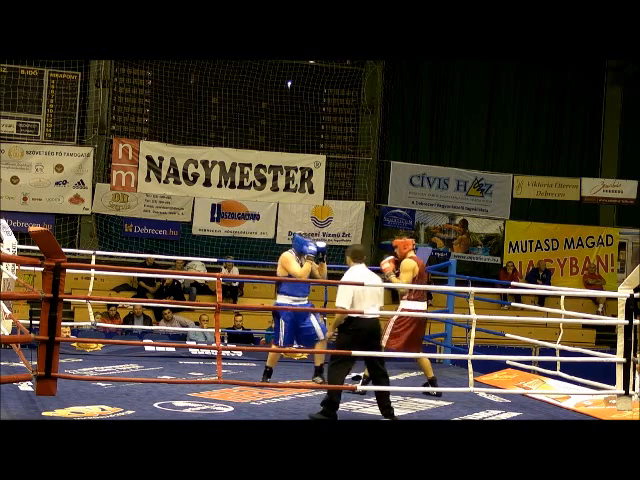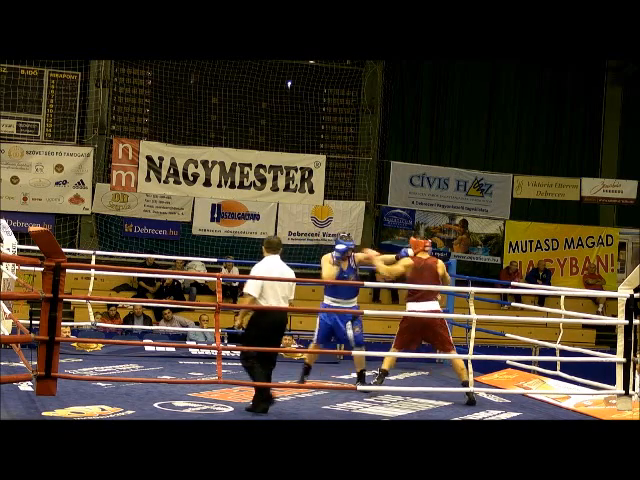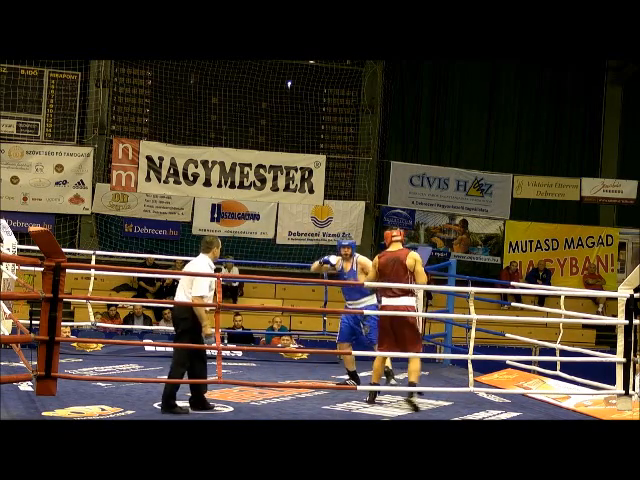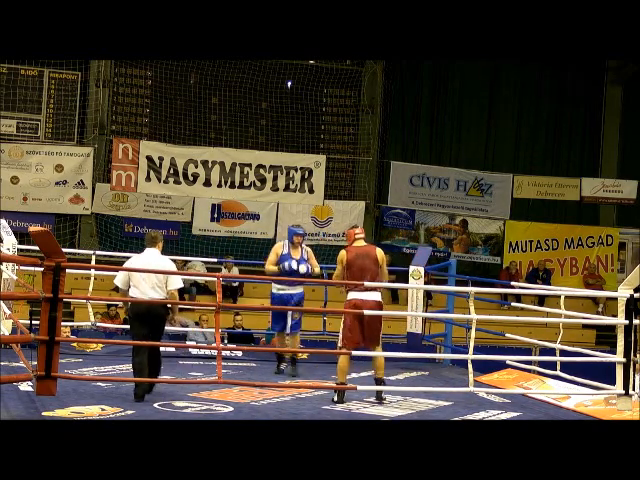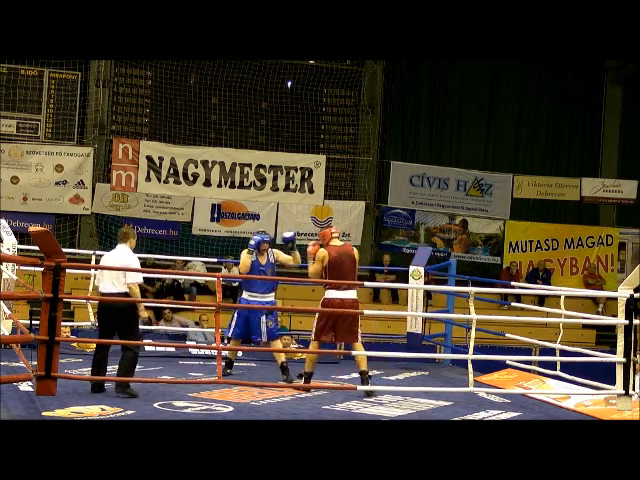
dt=1s
person 1, frame 1
left shoulder: (348, 278)
right shoulder: (375, 278)
left elbow: (342, 310)
left wrist: (331, 329)
left hip: (354, 326)
right hip: (373, 324)
left knee: (337, 366)
right knee: (378, 369)
left ankle: (329, 410)
right ankle: (387, 410)
person 1, frame 2
left shoulder: (260, 268)
right shoulder: (288, 270)
left elbow: (250, 298)
right elbow: (289, 300)
left wrist: (240, 317)
left hip: (262, 316)
right hip: (280, 317)
left knee: (249, 358)
right knee: (267, 360)
left ankle: (265, 395)
right ankle: (260, 401)
person 1, frame 3
left shoulder: (194, 264)
right shoulder: (204, 269)
right elbow: (197, 300)
right wrist: (206, 325)
left hip: (181, 311)
right hip: (187, 314)
left knee: (197, 357)
right knee: (182, 358)
left ankle: (198, 399)
right ankle: (168, 402)
person 1, frame 4
left shoulder: (132, 261)
right shoulder: (167, 263)
left elbow: (121, 288)
right elbow: (173, 293)
left wrist: (126, 305)
right wrist: (174, 312)
left hip: (137, 307)
right hip: (158, 307)
left knee: (139, 349)
right knee: (153, 346)
left ankle: (140, 389)
right ankle: (149, 384)
person 1, frame 5
left shoulder: (106, 256)
right shoulder: (130, 257)
left elbow: (99, 284)
right elbow: (133, 286)
right wrist: (141, 309)
left hip: (105, 301)
right hip: (123, 302)
left knee: (103, 343)
right knee: (131, 344)
left ankle: (97, 384)
right ankle: (122, 383)
person 2, frame 1
left shoulder: (407, 263)
right shoulder: (419, 262)
left elbow: (403, 287)
left wrist: (389, 273)
right wrist: (396, 268)
left hip: (408, 309)
right hip: (421, 310)
left knee: (382, 345)
right knee: (416, 350)
left ankle: (364, 382)
right ankle: (433, 385)
person 2, frame 2
left shoulder: (408, 262)
right shoulder: (438, 263)
left elbow: (386, 273)
right elbow: (446, 283)
left wrist: (377, 260)
left hip: (413, 311)
right hip: (433, 311)
left knee: (396, 349)
right knee: (450, 351)
left ankle: (380, 379)
right ankle: (468, 389)
person 2, frame 3
left shoulder: (378, 259)
right shoulder: (412, 256)
left elbow: (368, 284)
right elbow: (422, 282)
left hip: (386, 307)
right hip: (407, 307)
left knee: (383, 352)
right knee: (414, 351)
left ankle: (372, 393)
right ankle: (411, 392)
person 2, frame 4
left shoulder: (344, 253)
right shoulder: (378, 252)
left elbow: (336, 280)
right elbow: (384, 280)
left hip: (354, 301)
right hip: (374, 301)
left knee: (346, 348)
right knee: (376, 346)
left ankle: (340, 392)
right ankle: (379, 388)
person 2, frame 5
left shoulder: (323, 252)
right shoulder: (353, 250)
left elbow: (313, 276)
left wrist: (310, 256)
left hip: (331, 299)
right hip: (351, 299)
left knee: (315, 340)
right knee: (355, 341)
left ankle: (306, 380)
right ankle: (365, 379)
person 3, frame 1
left shoulder: (306, 257)
right shoulder: (287, 256)
left elbow: (321, 276)
right elbow: (301, 275)
left wrist: (322, 258)
right wrist: (309, 257)
left hip: (303, 305)
right hip: (286, 306)
left knee: (321, 336)
right knee: (280, 343)
left ankle: (318, 374)
right ankle: (266, 375)
person 3, frame 2
left shoulder: (355, 256)
right shoulder: (327, 259)
right elbow: (327, 280)
right wrist: (336, 260)
left hip: (350, 308)
right hip: (329, 307)
left knee: (357, 344)
right knee: (318, 343)
left ankle: (361, 380)
right ankle: (305, 372)
person 3, frame 3
left shoulder: (362, 261)
right shoulder: (337, 262)
right elbow: (314, 269)
right wrist: (323, 261)
left hip: (367, 308)
right hip: (350, 309)
left knee: (375, 343)
right knee: (343, 343)
left ankle: (389, 376)
right ankle: (353, 377)
person 3, frame 4
left shoulder: (307, 251)
right shoulder: (279, 247)
left elbow: (317, 270)
right elbow: (268, 268)
left wrist: (309, 269)
right wrist: (282, 267)
left hip: (296, 294)
right hip: (278, 293)
left knee: (293, 330)
right knee: (279, 330)
left ankle: (293, 362)
right ankle: (282, 360)
person 3, frame 5
left shoulder: (274, 253)
right shoulder: (246, 252)
left elbow: (295, 262)
right elbow: (243, 269)
left wrist: (291, 246)
right wrist: (251, 249)
left hip: (267, 302)
right hip: (247, 301)
left knee: (273, 337)
right knee: (235, 335)
left ankle: (285, 371)
right ankle: (228, 366)
